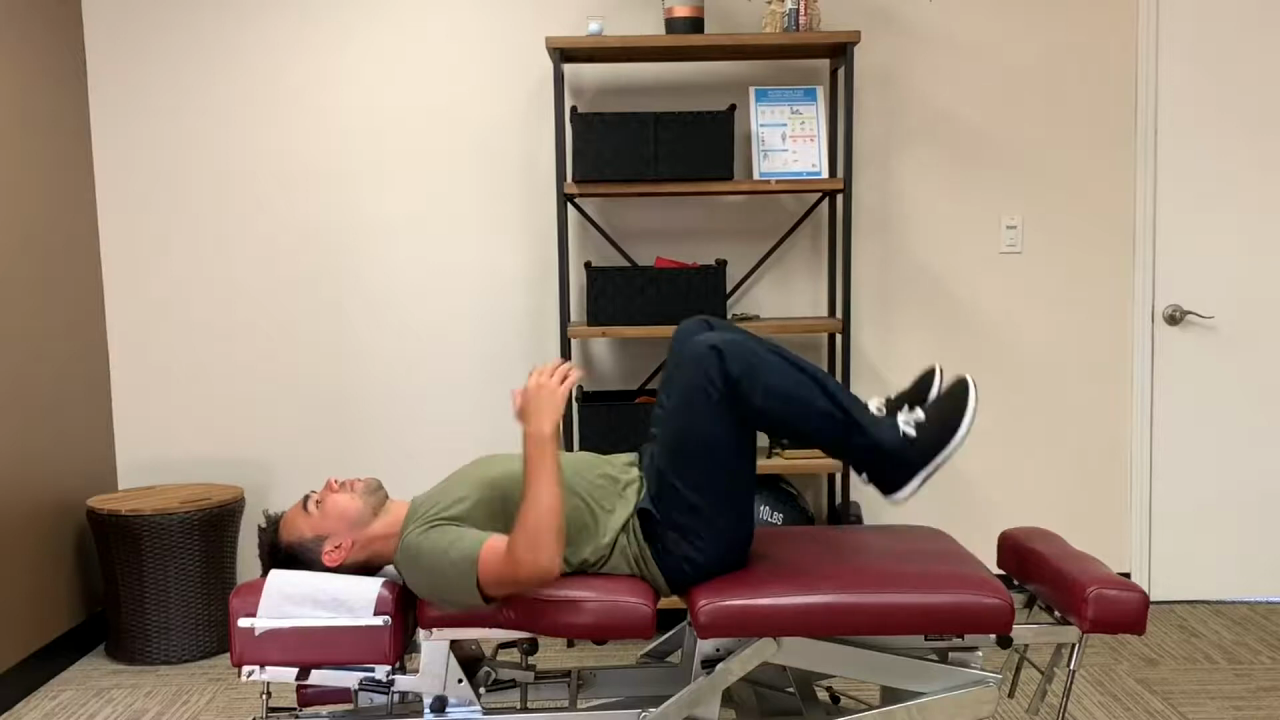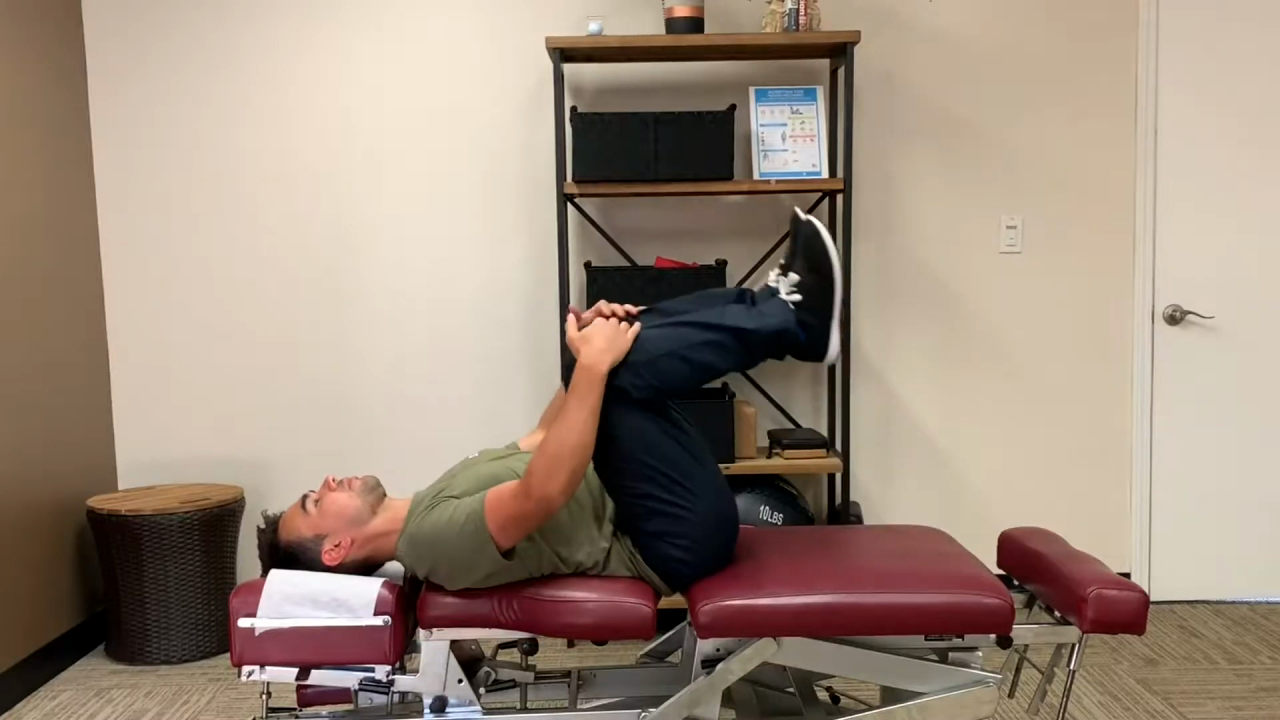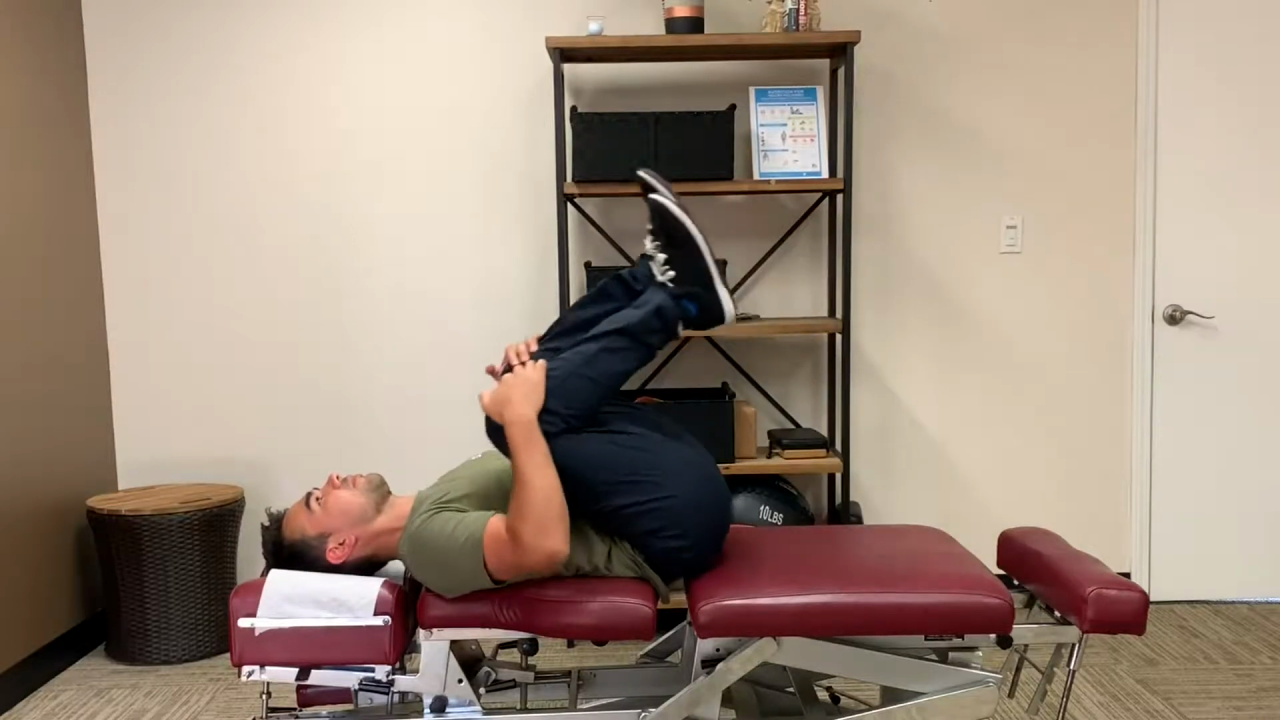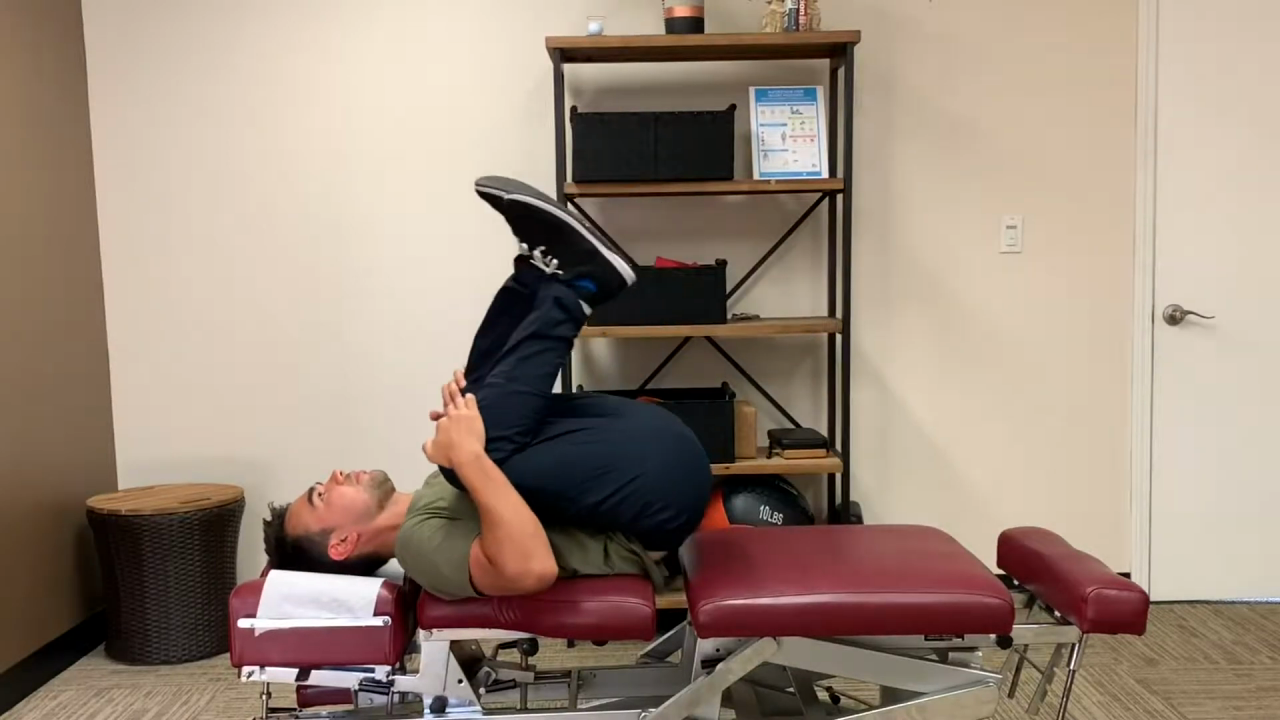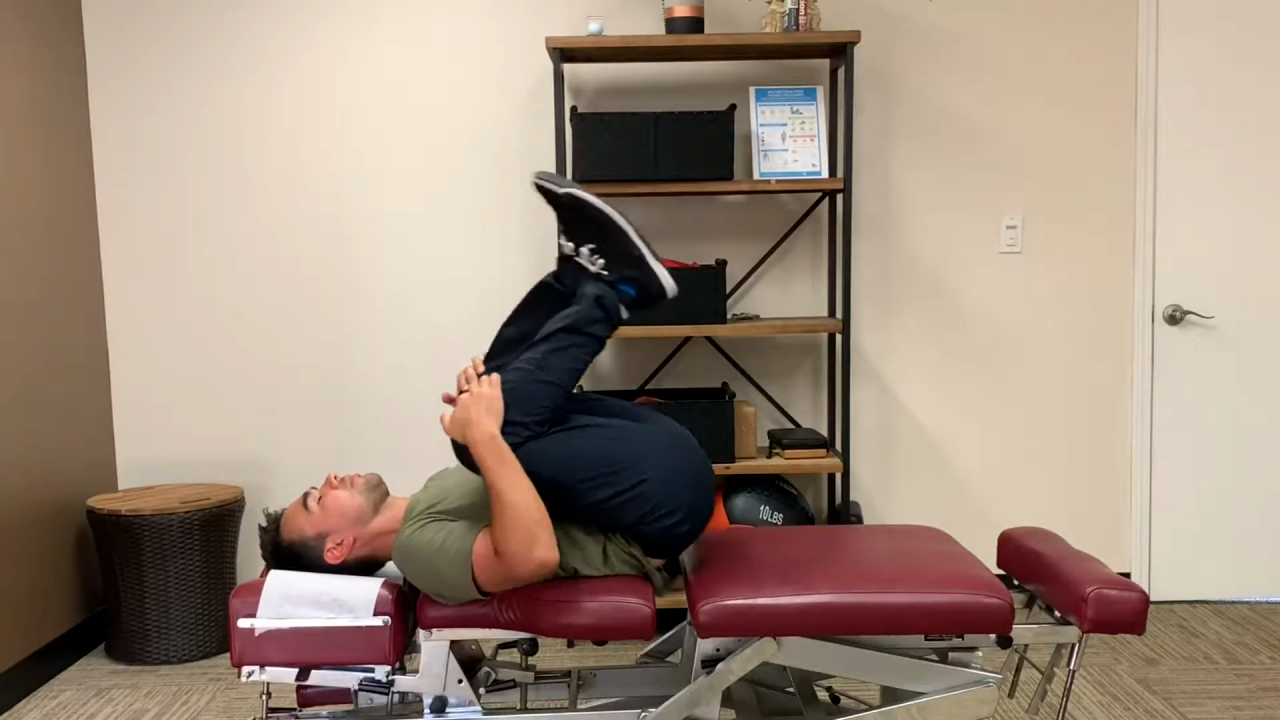
dt=0.5s
person 1, frame 1
left shoulder: (431, 515)
right shoulder: (423, 555)
right elbow: (537, 564)
left wrist: (540, 430)
right wrist: (539, 428)
left hip: (641, 490)
right hip: (678, 542)
left knee: (700, 337)
right knee: (711, 357)
left ankle: (867, 429)
right ankle: (888, 453)
person 1, frame 2
left shoulder: (436, 504)
right shoulder: (434, 539)
left elbow: (541, 439)
right elbow: (546, 489)
left wrist: (586, 356)
right wrist: (591, 367)
right hip: (681, 537)
left knee: (618, 344)
right knee: (616, 368)
left ankle: (777, 307)
right ankle: (791, 320)
person 1, frame 3
left shoulder: (435, 509)
right shoulder: (430, 542)
right elbow: (545, 544)
left wrist: (522, 382)
right wrist: (517, 417)
left hip: (673, 485)
right hip: (679, 516)
left knee: (542, 379)
left ankle: (669, 282)
right ankle: (676, 297)
person 1, frame 4
left shoulder: (431, 508)
right shoulder: (424, 545)
right elbow: (531, 568)
left wrist: (474, 416)
right wrist: (468, 455)
left ankle: (553, 276)
right ankle: (570, 286)
person 1, frame 5
left shoulder: (429, 509)
right shoulder: (421, 548)
right elbow: (534, 555)
left wrist: (486, 393)
right wrist: (485, 432)
right hip: (664, 500)
left knee: (502, 391)
left ankle: (598, 276)
right ankle: (614, 289)
